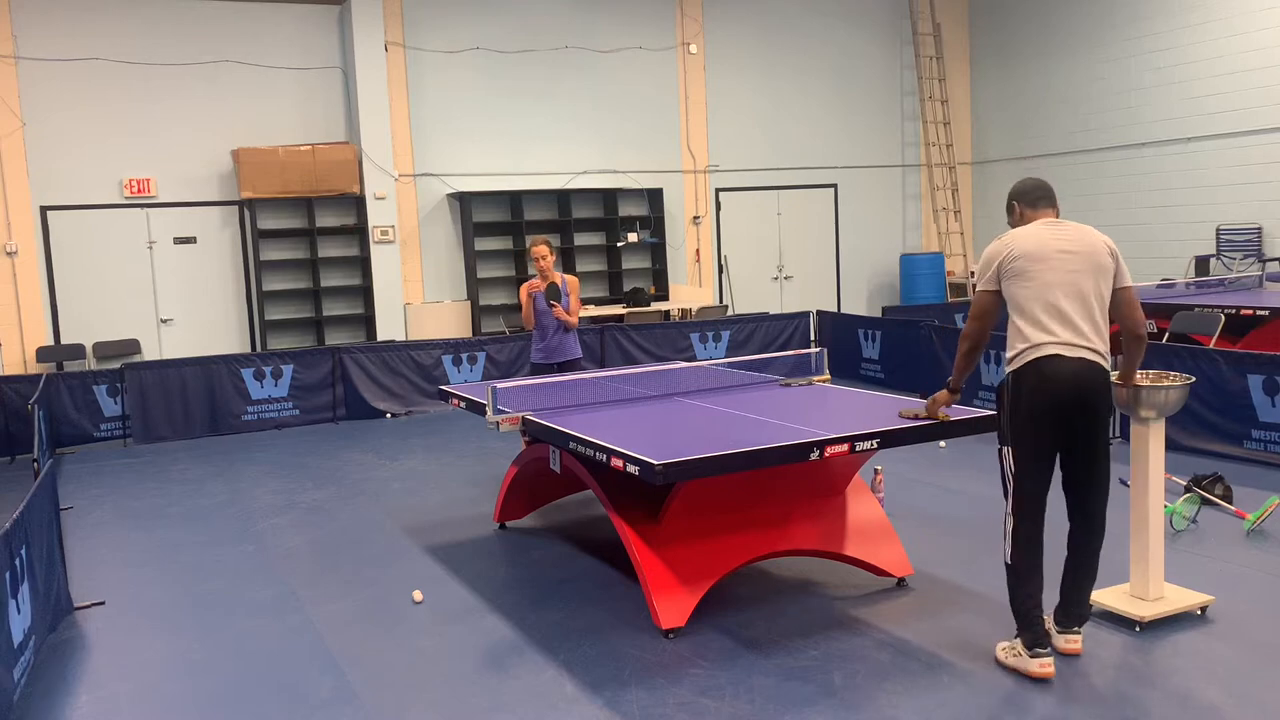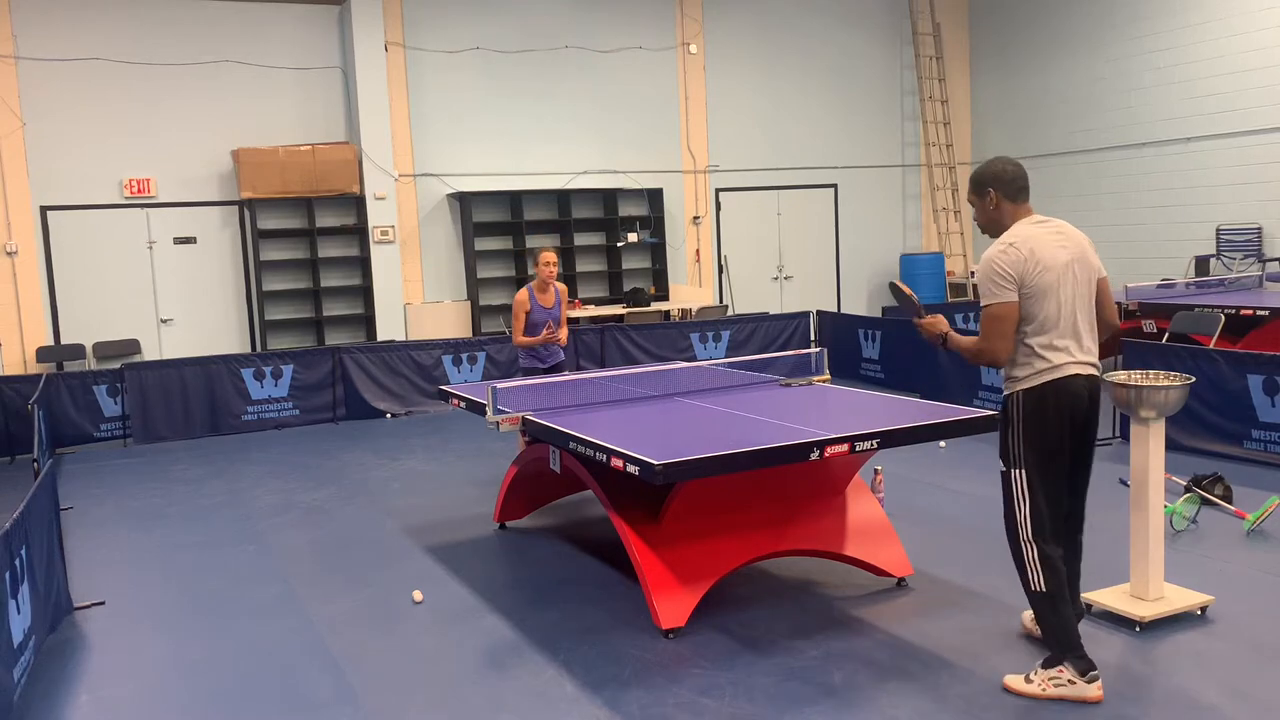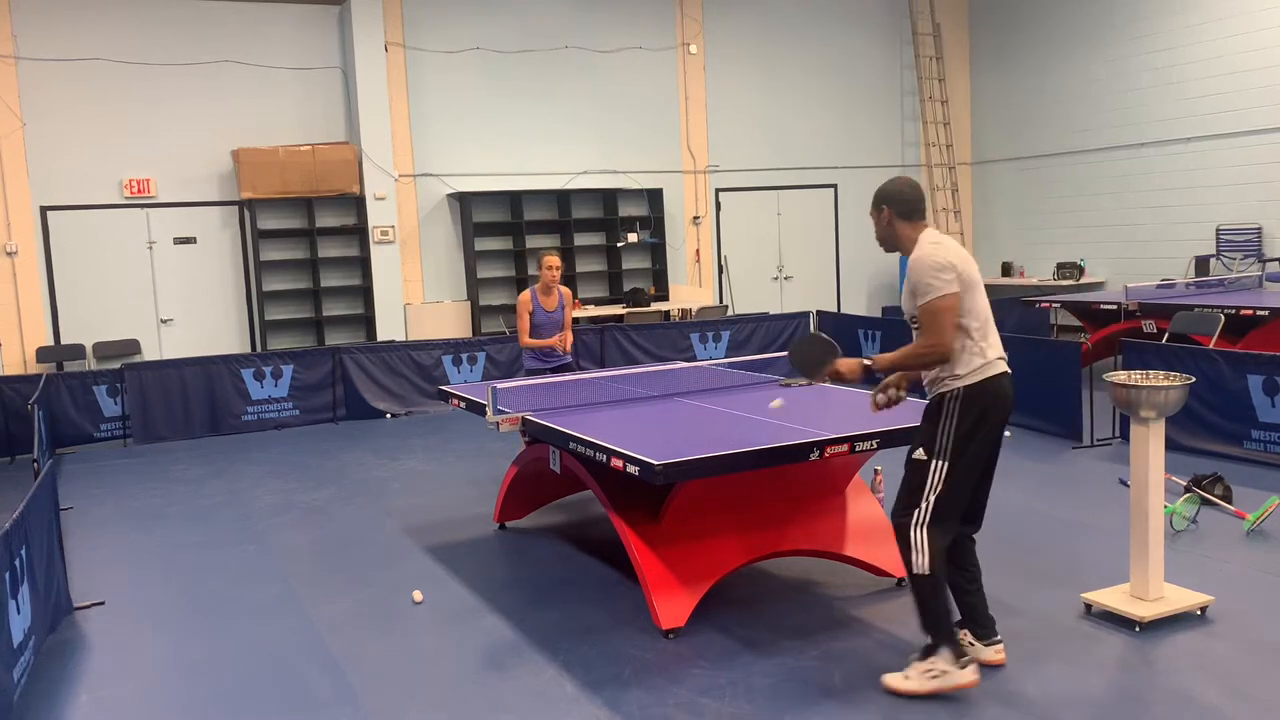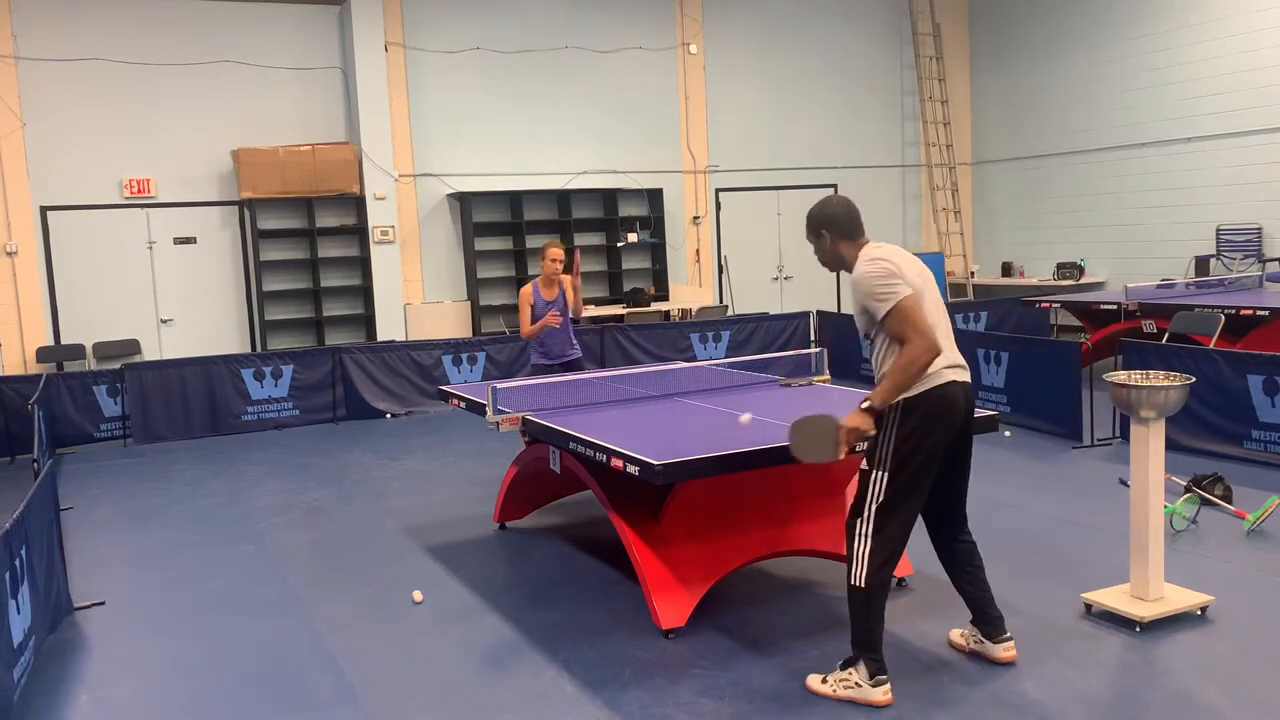
dt=1s
person 1, frame 1
left shoulder: (1005, 247)
right shoulder: (1101, 243)
left elbow: (975, 335)
right elbow: (1136, 330)
left wrist: (952, 388)
right wrist: (1128, 373)
left hip: (1034, 378)
right hip: (1091, 378)
left knee: (1024, 513)
right knee: (1088, 510)
left ankle: (1033, 644)
right ankle: (1069, 623)
person 1, frame 2
left shoulder: (1002, 256)
right shoulder: (1076, 238)
left elbow: (994, 353)
right elbow: (1110, 321)
left wrist: (945, 336)
left hip: (1038, 397)
right hip: (1085, 386)
left knee: (1033, 530)
right knee: (1066, 517)
left ankle: (1074, 667)
right ankle: (1059, 617)
person 1, frame 3
left shoulder: (928, 258)
right shoulder: (940, 250)
left elbow: (938, 347)
left wrist: (867, 368)
right wrist: (900, 375)
left hip: (967, 395)
right hip: (986, 389)
left knee: (918, 521)
right knee: (952, 523)
left ankle: (949, 655)
right ankle: (982, 635)
person 1, frame 4
left shoulder: (870, 271)
right shoulder: (896, 256)
left elbow: (924, 344)
left wrist: (868, 408)
right wrist: (882, 399)
left hip: (920, 405)
right hip: (956, 392)
left knee: (871, 532)
right knee: (950, 524)
left ankle: (868, 672)
right ankle: (993, 633)
